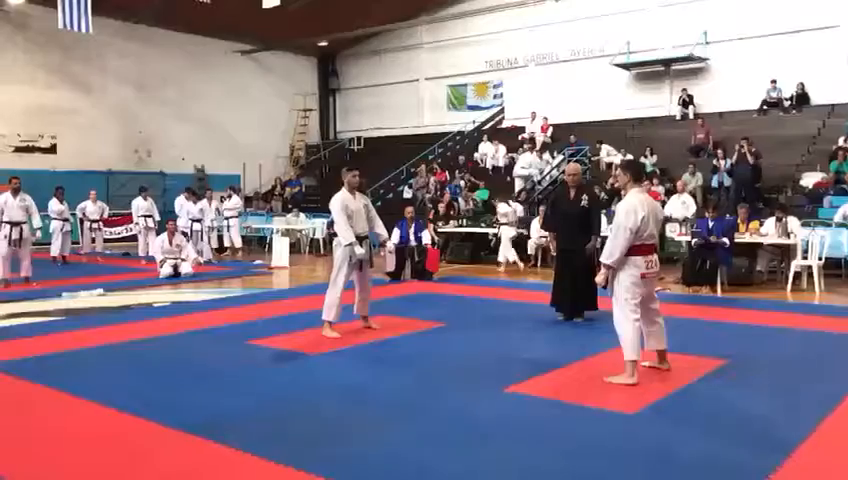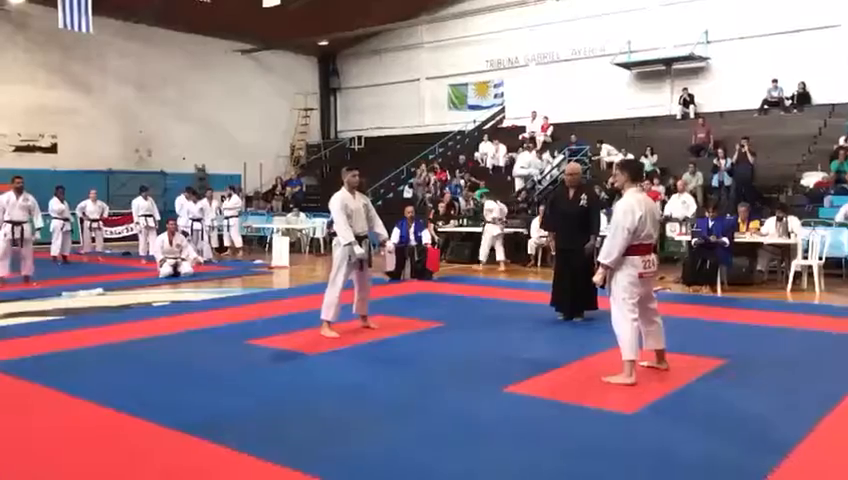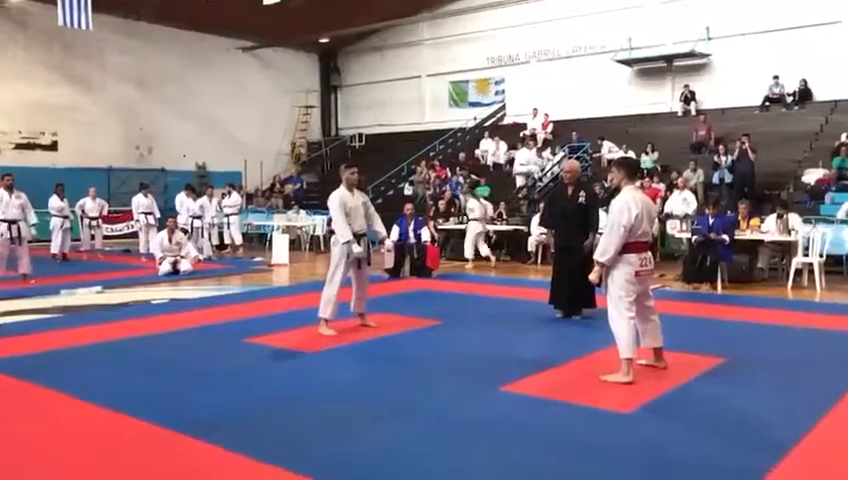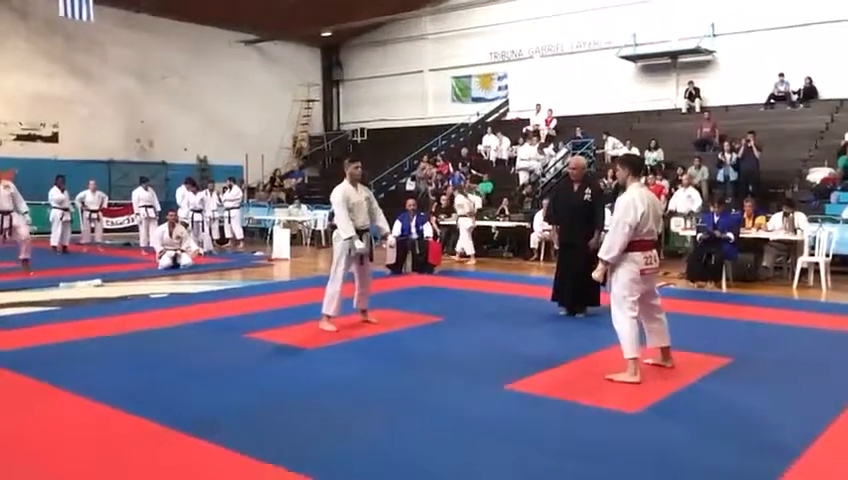
dt=0.3s
person 1, frame 1
left shoulder: (628, 204)
right shoulder: (652, 203)
left elbow: (618, 240)
right elbow: (653, 234)
left wrist: (605, 269)
left hip: (630, 264)
right hip: (649, 262)
left knee: (627, 315)
right knee: (650, 311)
left ankle: (630, 373)
right ankle: (662, 359)
person 1, frame 2
left shoulder: (625, 204)
right shoulder: (650, 202)
left elbow: (616, 239)
right elbow: (653, 234)
left wrist: (602, 268)
left hip: (628, 264)
right hip: (647, 261)
left knee: (625, 315)
right knee: (649, 311)
left ankle: (628, 373)
right ankle: (660, 359)
person 1, frame 3
left shoulder: (622, 201)
right shoulder: (646, 200)
left elbow: (612, 237)
right elbow: (647, 231)
left wrist: (598, 266)
left hip: (624, 262)
right hip: (643, 259)
left knee: (622, 313)
right knee: (645, 309)
left ankle: (625, 370)
right ankle: (658, 357)
person 1, frame 4
left shoulder: (628, 199)
right shoulder: (652, 197)
left elbow: (618, 235)
left wrist: (602, 264)
left hip: (629, 260)
right hip: (648, 257)
left knee: (624, 312)
right knee: (652, 308)
left ankle: (632, 371)
right ankle: (666, 356)
person 2, frame 1
left shoulder: (363, 199)
right shoulder: (338, 200)
left elbow: (374, 221)
right elbow: (342, 226)
left wrist: (386, 240)
right wrist: (355, 245)
left hip: (364, 244)
right hip: (346, 246)
left knee: (364, 284)
right knee: (337, 284)
left ankle: (364, 318)
right ankle: (327, 325)
person 2, frame 2
left shoulder: (363, 199)
right shoulder: (338, 199)
left elbow: (374, 220)
right elbow: (341, 225)
left wrist: (385, 239)
right wrist: (354, 245)
left hip: (364, 243)
right hip: (346, 245)
left knee: (364, 283)
right knee: (336, 284)
left ankle: (363, 318)
right ankle: (326, 325)
person 2, frame 3
left shoulder: (362, 196)
right shoulder: (336, 197)
left elbow: (373, 218)
right elbow: (340, 223)
left wrist: (384, 238)
right wrist: (352, 244)
left hip: (361, 242)
right hip: (344, 243)
left knee: (361, 281)
right knee: (334, 281)
left ankle: (361, 316)
right ankle: (323, 322)
person 2, frame 4
left shoulder: (366, 191)
right shoulder: (340, 192)
left elbow: (376, 213)
right elbow: (342, 219)
left wrist: (386, 234)
right wrist: (354, 239)
left hip: (364, 237)
right hip: (346, 238)
left knee: (364, 277)
right knee: (337, 277)
left ankle: (363, 312)
right ankle: (325, 318)
person 3, frame 1
left shoulder: (589, 194)
right shoulder: (558, 194)
left elbow: (595, 220)
right elbow: (550, 217)
left wrist: (593, 241)
right wrist: (552, 239)
left hip: (583, 244)
right hip: (563, 243)
left knee: (582, 277)
right knee: (562, 277)
left ankle: (579, 310)
right ankle: (564, 309)
person 3, frame 2
left shoulder: (589, 194)
right shoulder: (558, 194)
left elbow: (595, 219)
right elbow: (550, 217)
left wrist: (592, 241)
right wrist: (552, 238)
left hip: (582, 243)
right hip: (562, 242)
left knee: (581, 276)
right knee: (562, 276)
left ankle: (578, 310)
right ankle: (564, 309)
person 3, frame 3
left shoulder: (587, 191)
right shoulder: (557, 192)
left elbow: (593, 217)
right elbow: (548, 214)
left wrist: (591, 238)
right wrist: (550, 236)
left hip: (580, 241)
right hip: (561, 240)
left knee: (579, 274)
right knee: (560, 273)
left ankle: (577, 307)
right ankle: (562, 306)
person 3, frame 4
left shoulder: (594, 188)
right shoulder: (562, 187)
left elbow: (599, 215)
right elbow: (554, 210)
left wrist: (596, 237)
right wrist: (556, 231)
left hip: (585, 238)
right hip: (566, 237)
left knee: (584, 271)
right knee: (564, 270)
left ankle: (581, 305)
right ankle: (566, 303)
